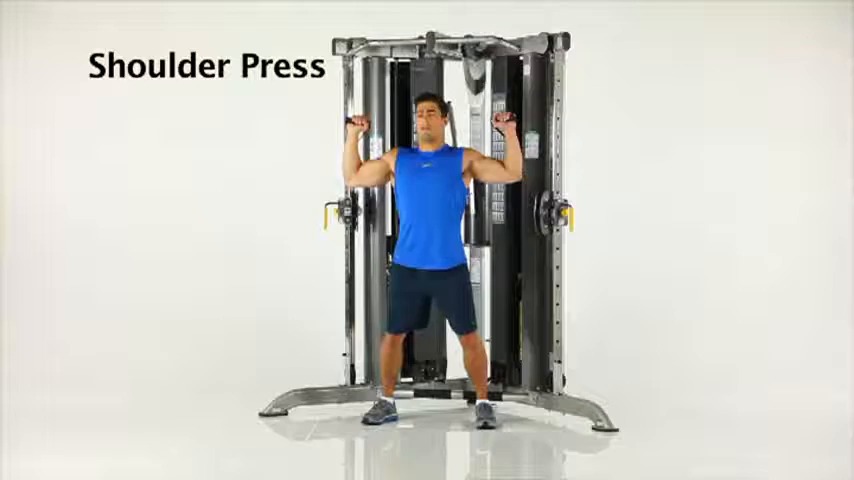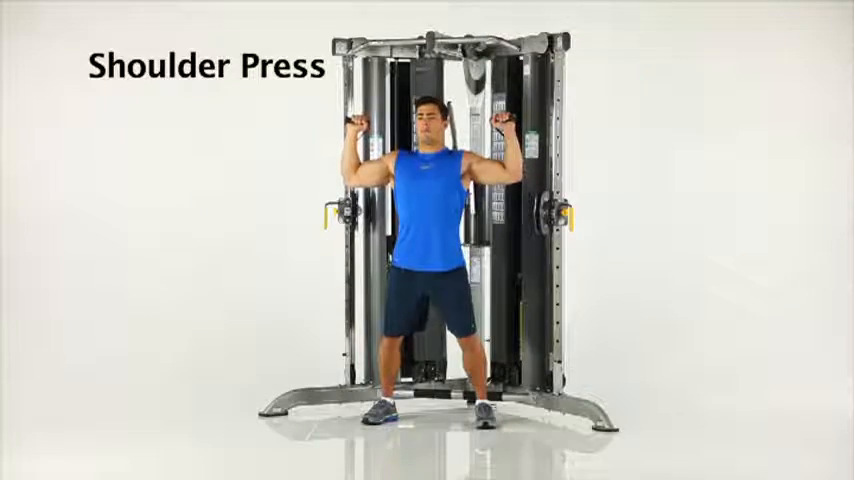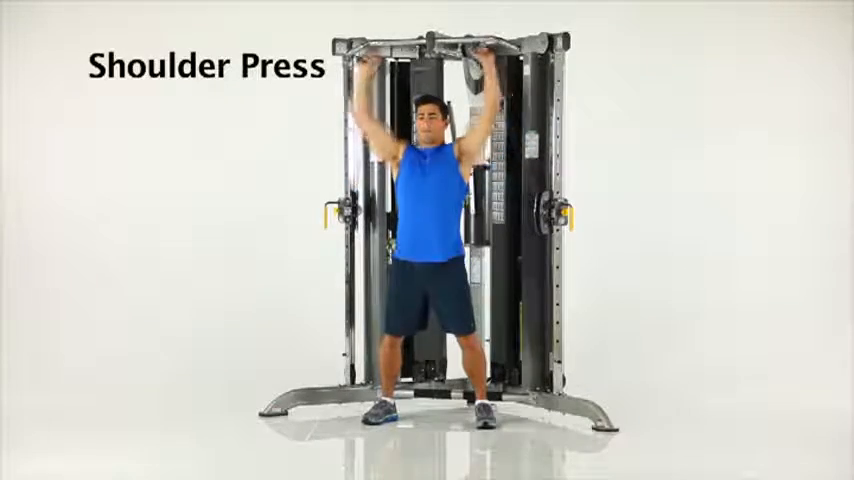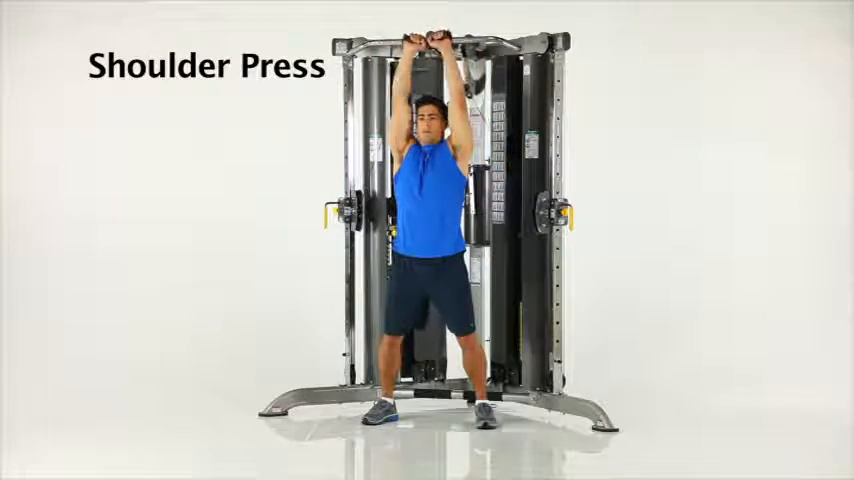
dt=0.5s
person 1, frame 1
left shoulder: (464, 159)
right shoulder: (396, 159)
left elbow: (513, 174)
right elbow: (352, 177)
left wrist: (510, 132)
right wrist: (353, 135)
left hip: (451, 266)
right hip: (407, 265)
left knee: (469, 336)
right knee: (393, 334)
left ankle: (483, 402)
right ankle: (386, 401)
person 1, frame 2
left shoulder: (463, 162)
right shoulder: (396, 161)
left elbow: (512, 174)
right elbow: (351, 177)
left wrist: (509, 133)
right wrist: (351, 135)
left hip: (449, 268)
right hip: (405, 267)
left knee: (468, 338)
right knee: (391, 337)
left ankle: (482, 403)
right ankle: (386, 401)
person 1, frame 3
left shoulder: (459, 154)
right shoulder: (400, 155)
left elbow: (490, 114)
right elbow: (363, 120)
left wrist: (490, 68)
right wrist: (364, 75)
left hip: (448, 264)
right hip: (405, 263)
left knee: (468, 337)
right knee: (392, 337)
left ankle: (482, 403)
right ankle: (386, 401)
person 1, frame 4
left shoulder: (456, 151)
right shoulder: (403, 151)
left elbow: (458, 99)
right elbow: (399, 99)
left wrist: (446, 51)
right wrist: (408, 52)
left hip: (447, 263)
right hip: (406, 262)
left knee: (467, 337)
right knee: (391, 336)
left ankle: (482, 402)
right ankle: (386, 401)
